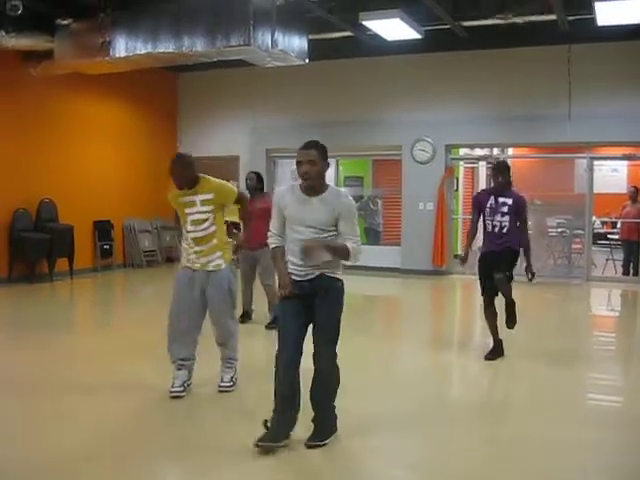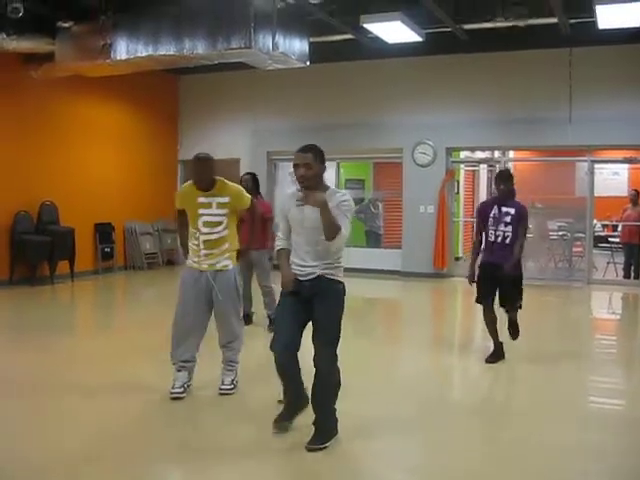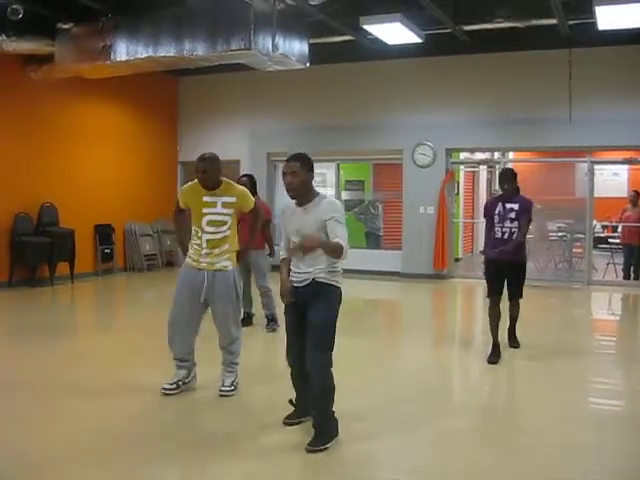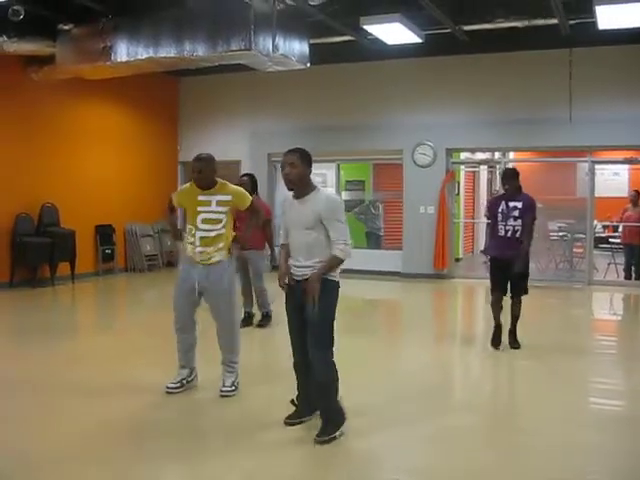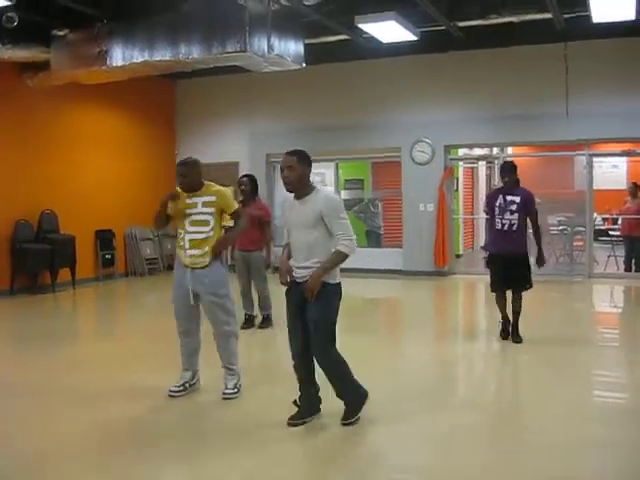
dt=0.2s
person 1, frame 1
left shoulder: (342, 201)
right shoulder: (283, 196)
left elbow: (352, 249)
right elbow: (275, 237)
left wrist: (324, 245)
right wrist: (281, 273)
left hip: (328, 285)
right hip: (293, 284)
left knee: (324, 357)
right knee: (287, 355)
left ankle: (325, 424)
right ankle: (280, 427)
person 1, frame 2
left shoulder: (341, 199)
right shoulder: (289, 201)
left elbow: (336, 240)
left wrist: (322, 205)
right wrist: (285, 270)
left hip: (328, 285)
right hip: (295, 284)
left knee: (325, 358)
right knee: (281, 347)
left ankle: (326, 425)
right ankle: (295, 401)
person 1, frame 3
left shoulder: (330, 207)
right shoulder: (287, 211)
left elbow: (340, 250)
left wrist: (318, 242)
right wrist: (284, 279)
left hip: (324, 289)
right hip: (296, 290)
left knee: (317, 361)
right knee: (295, 357)
left ankle: (326, 427)
right ankle: (305, 404)
person 1, frame 4
left shoulder: (328, 201)
right shoulder: (286, 203)
left elbow: (343, 248)
left wrist: (317, 276)
right wrist: (283, 263)
left hip: (322, 284)
right hip: (295, 283)
left knee: (319, 352)
right knee: (299, 351)
left ankle: (332, 417)
right ankle: (306, 403)
person 1, frame 5
left shoulder: (327, 201)
right shoulder: (287, 205)
left elbow: (347, 243)
left wrist: (320, 273)
right wrist: (285, 261)
left hip: (323, 285)
right hip: (296, 284)
left knee: (323, 349)
right knee: (299, 350)
left ankle: (355, 398)
right ankle: (309, 403)
person 2, frame 1
left shoulder: (217, 187)
right shoulder: (174, 195)
left elbow: (245, 202)
left wrist: (242, 234)
right wrist: (187, 245)
left hip: (218, 265)
right hip: (188, 267)
left knee: (224, 319)
right knee: (182, 321)
left ankle: (228, 369)
right ankle: (182, 371)
person 2, frame 2
left shoulder: (233, 192)
right shoulder: (184, 193)
right wrist: (185, 248)
left hip: (225, 267)
right hip: (194, 267)
left knee: (229, 322)
right knee: (186, 322)
left ankle: (230, 371)
right ankle: (183, 374)
person 2, frame 3
left shoulder: (238, 193)
right shoulder: (188, 191)
left elbow: (256, 215)
right elbow: (180, 213)
left wrist: (246, 246)
right wrist: (183, 244)
left hip: (224, 268)
right hip: (193, 266)
left knee: (228, 324)
right knee: (180, 320)
left ankle: (230, 373)
right ankle: (184, 371)
person 2, frame 4
left shoulder: (233, 193)
right shoulder: (185, 192)
left elbow: (256, 212)
right elbow: (170, 207)
right wrist: (174, 229)
left hip: (219, 264)
right hip: (189, 263)
left knee: (226, 321)
right knee: (182, 319)
left ankle: (230, 372)
right ankle: (186, 371)
person 2, frame 5
left shoulder: (219, 193)
right shoulder: (176, 198)
left elbow: (240, 219)
right elbow: (158, 224)
left wrist: (227, 240)
right wrist: (166, 202)
left hip: (211, 267)
right hip: (183, 268)
left knee: (223, 323)
right knee: (186, 325)
left ankle: (232, 375)
right ankle: (190, 374)
person 3, frame 1
left shoulder: (517, 200)
right shoulder: (480, 197)
left elbow: (524, 231)
right elbow: (474, 224)
left wrist: (528, 262)
right wrist: (466, 249)
left hip: (509, 248)
right hip: (488, 250)
left knee: (500, 277)
right knee: (487, 299)
left ankle: (510, 303)
right ankle: (497, 344)
person 3, frame 2
left shoulder: (520, 209)
right shoulder: (485, 207)
left elbow: (521, 239)
right elbow: (478, 238)
left wrist: (514, 262)
right wrist: (472, 266)
left hip: (510, 264)
right hip: (488, 263)
left knee: (510, 306)
right knee: (487, 305)
left ankle: (512, 320)
right ankle: (497, 347)
person 3, frame 3
left shoulder: (525, 204)
right shoulder: (491, 204)
left elbow: (523, 232)
left wrist: (509, 248)
right wrist: (487, 257)
left hip: (516, 259)
right hip: (494, 259)
left knee: (514, 299)
right knee: (494, 300)
left ankle: (512, 331)
right ankle: (495, 345)
person 3, frame 4
left shoulder: (528, 202)
right shoulder: (494, 203)
left elbow: (529, 233)
left wrist: (522, 258)
right wrist: (490, 252)
left hip: (518, 257)
right hip: (498, 256)
left knee: (516, 296)
right knee: (496, 295)
left ankle: (513, 332)
right ankle: (497, 326)
person 3, frame 5
left shoulder: (526, 196)
right shoulder: (492, 196)
left elbow: (535, 226)
left wrist: (540, 252)
right wrist: (488, 250)
left hip: (518, 252)
right hip: (497, 252)
left knee: (517, 291)
right knee: (499, 291)
left ankle: (515, 327)
right ankle: (505, 320)
person 4, frame 1
left shoulder: (268, 201)
left hip: (264, 249)
right hip: (246, 249)
left knee: (268, 284)
right knee: (246, 283)
left ankle: (275, 316)
right ankle: (246, 311)
person 4, frame 2
left shoulder: (264, 205)
left elbow: (269, 229)
left wrist: (270, 248)
left hip: (259, 251)
right hip: (242, 250)
left knee: (265, 284)
right knee: (244, 285)
left ankle: (272, 317)
right ankle: (247, 314)
person 4, frame 3
left shoulder: (262, 207)
left elbow: (267, 231)
left wrist: (272, 249)
left hip: (257, 251)
left knee: (263, 285)
right knee: (243, 285)
left ankle: (271, 317)
right ankle: (247, 314)
person 4, frame 4
left shoulder: (262, 206)
left elbow: (268, 231)
right elbow: (233, 227)
left wrist: (272, 252)
left hip: (255, 251)
right hip: (239, 250)
left knee: (258, 284)
right knee: (245, 285)
left ankle: (266, 313)
right ankle: (248, 314)
person 4, frame 5
left shoulder: (262, 207)
left elbow: (267, 232)
left wrist: (268, 254)
right wrist: (232, 247)
left hip: (257, 252)
right hip: (239, 251)
left knee: (261, 286)
right knee: (244, 287)
left ankle: (266, 316)
right ankle: (249, 316)
